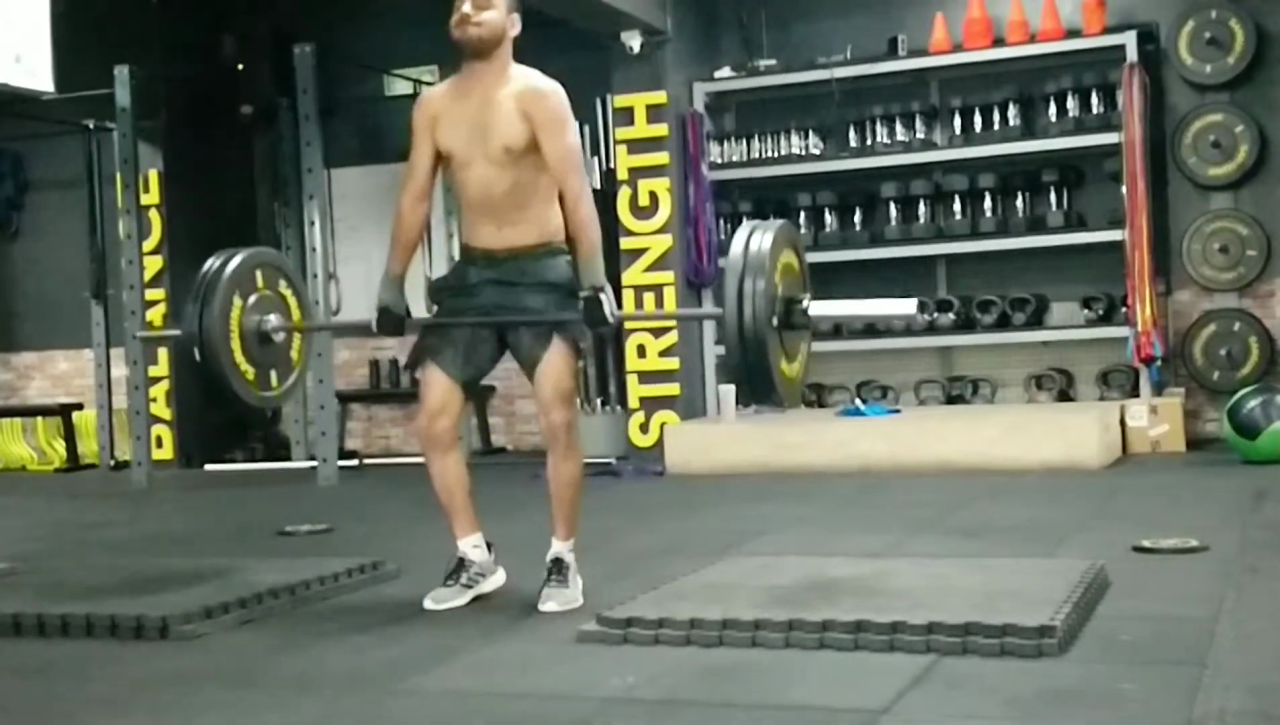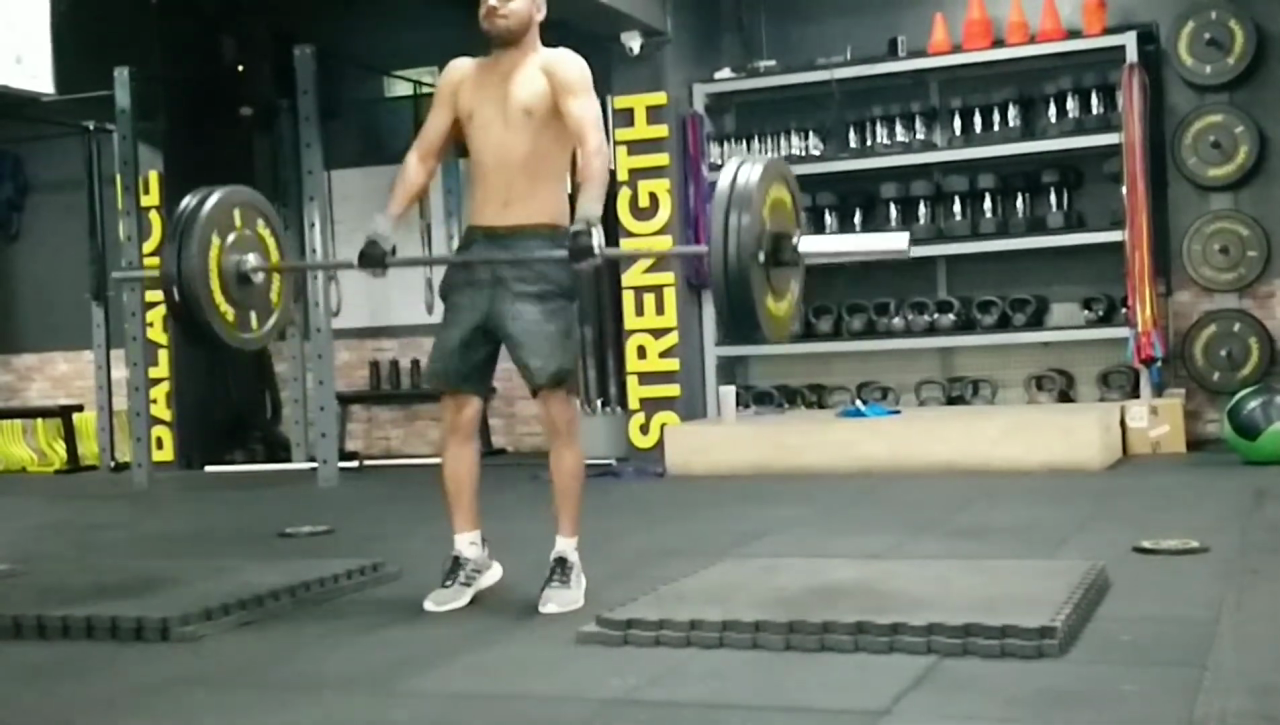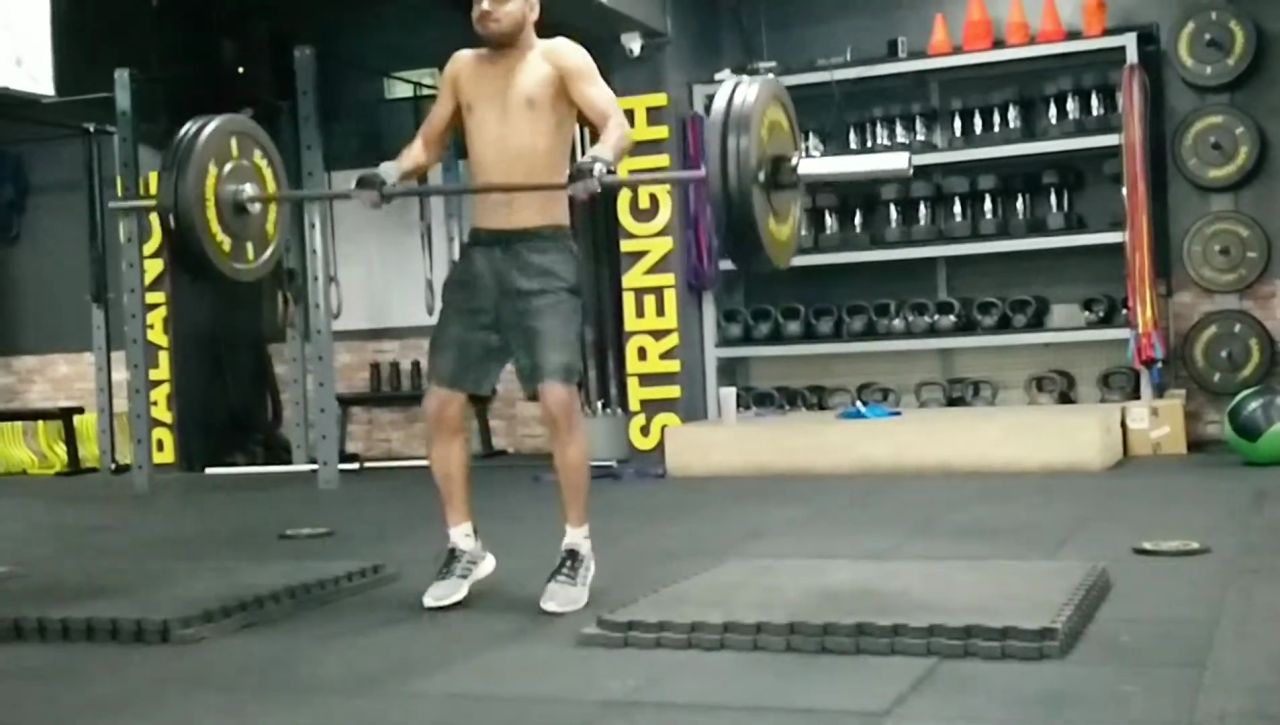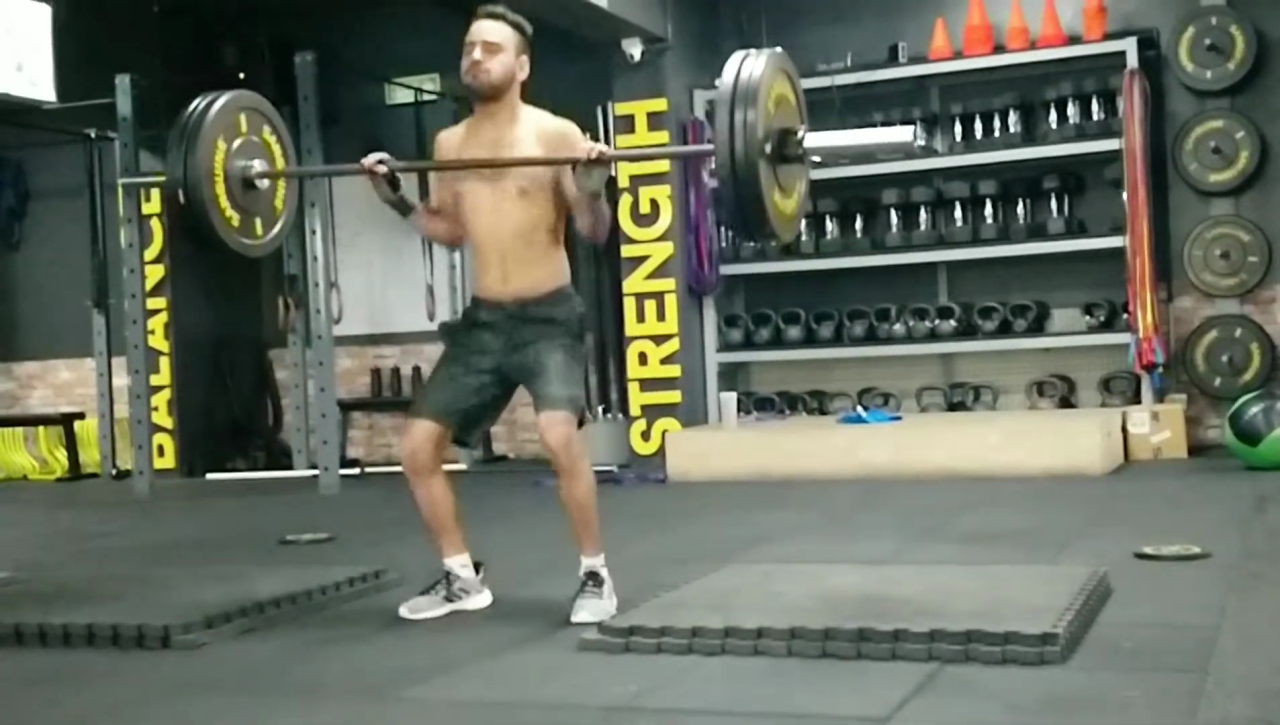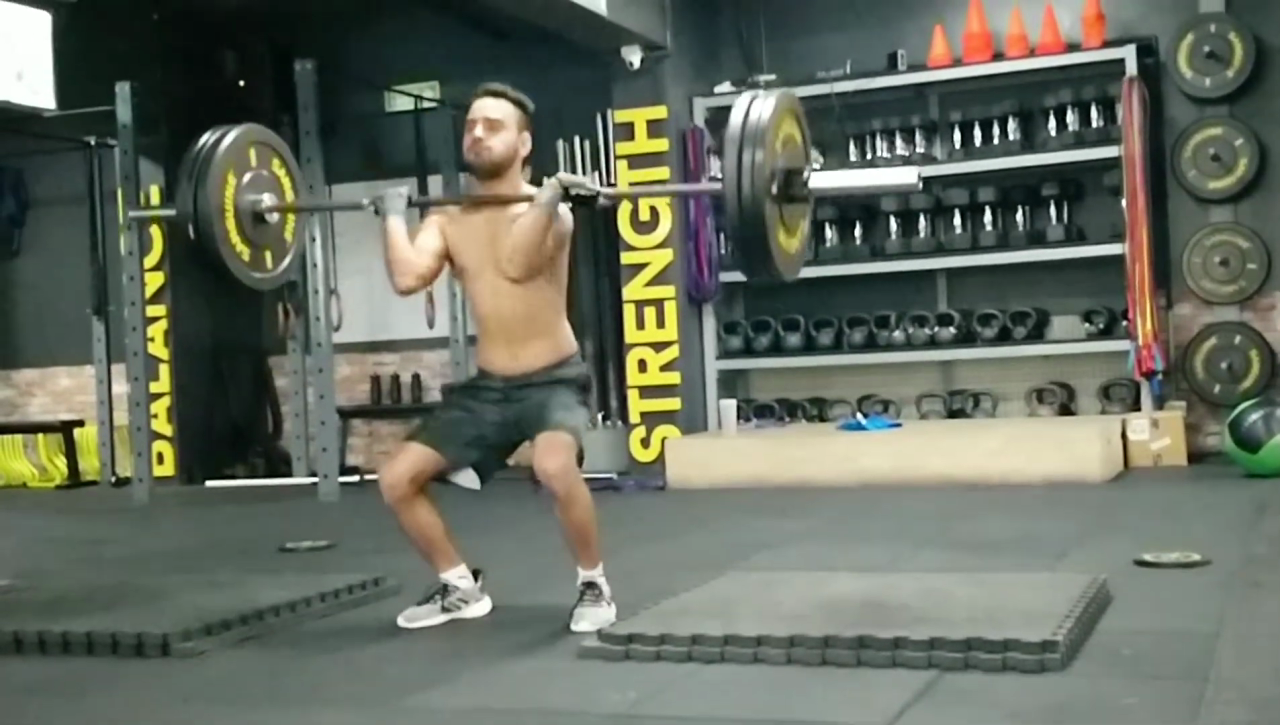
dt=0.5s
person 1, frame 1
left shoulder: (537, 93)
right shoulder: (433, 104)
left elbow: (574, 191)
right elbow: (414, 198)
left wrist: (595, 282)
right wrist: (392, 287)
left hip: (540, 271)
right hip: (470, 274)
left knee: (557, 417)
right knee: (434, 420)
left ankle: (562, 561)
right ankle: (474, 558)
person 1, frame 2
left shoulder: (561, 65)
right shoulder: (460, 74)
left elbow: (593, 145)
right elbow: (422, 156)
left wrist: (589, 217)
right wrist: (385, 225)
left hip: (539, 254)
right hip: (473, 253)
left knee: (557, 408)
right knee: (457, 411)
left ankle: (566, 559)
right ankle: (470, 555)
person 1, frame 3
left shoulder: (560, 57)
right shoulder: (462, 67)
left elbow: (616, 122)
right elbow: (429, 141)
left wrist: (597, 161)
right wrist: (389, 173)
left hip: (542, 252)
right hip: (478, 253)
left knee: (558, 400)
right knee: (442, 407)
left ankle: (576, 549)
right ankle: (464, 547)
person 1, frame 4
left shoulder: (555, 135)
right shoulder: (447, 145)
left elbow: (596, 232)
left wrist: (590, 187)
right wrist: (395, 198)
left hip: (549, 318)
right hip: (482, 321)
left knee: (558, 438)
right knee: (417, 447)
left ankle: (594, 574)
right ankle: (462, 576)
person 1, frame 5
left shoulder: (550, 211)
right shoulder: (446, 219)
left elbow: (516, 266)
right elbow: (407, 277)
left wrist: (552, 195)
right wrist: (394, 212)
left hip: (552, 381)
right hip: (486, 387)
left knee: (554, 465)
right knee: (396, 479)
left ankle: (593, 584)
right ankle: (460, 584)
